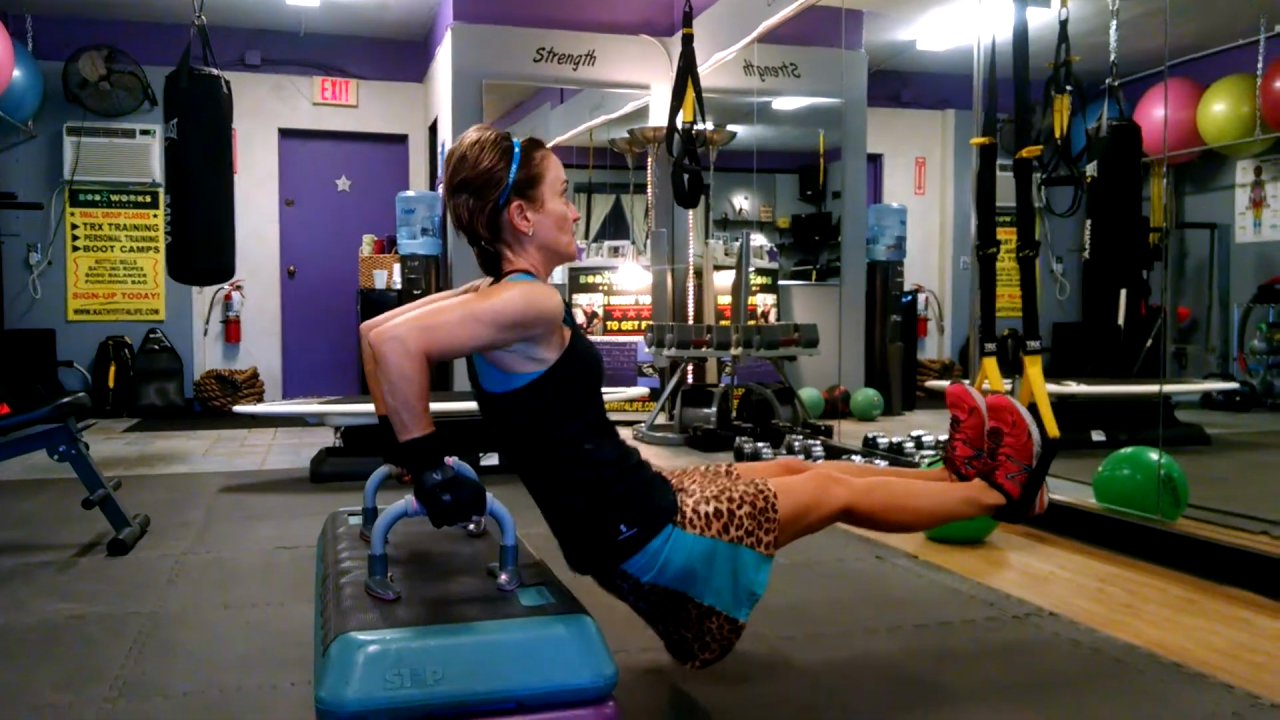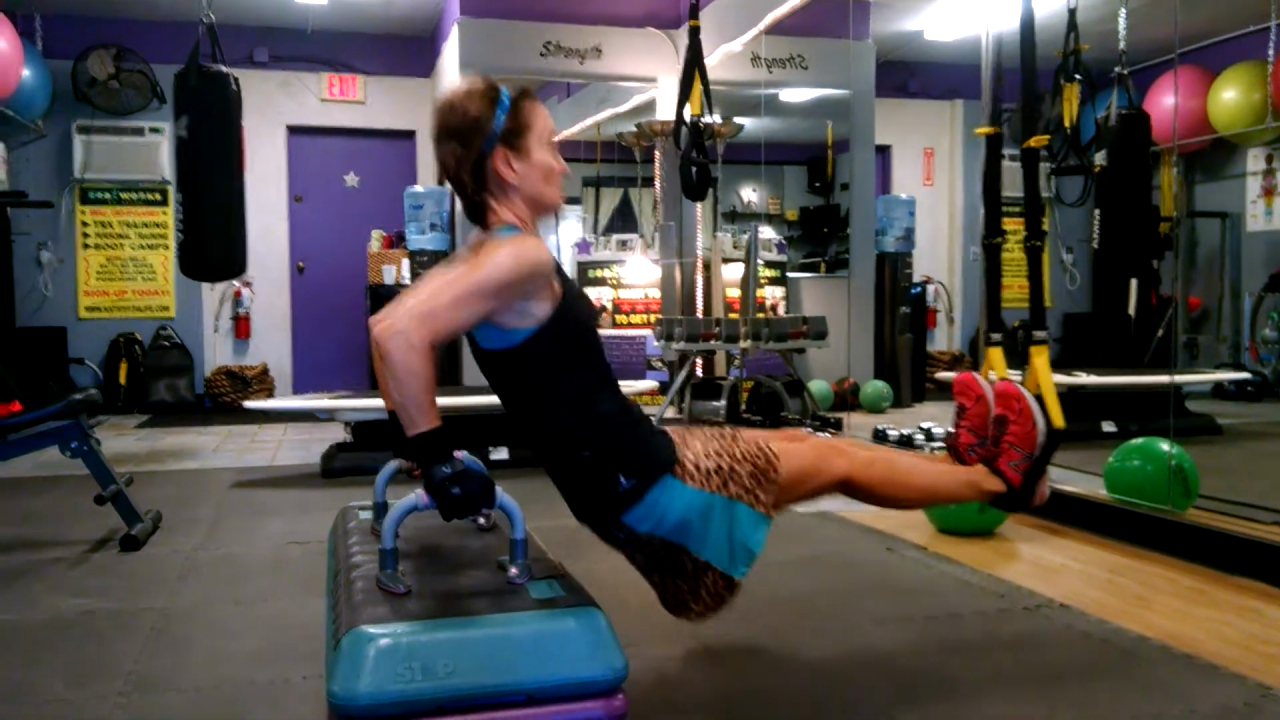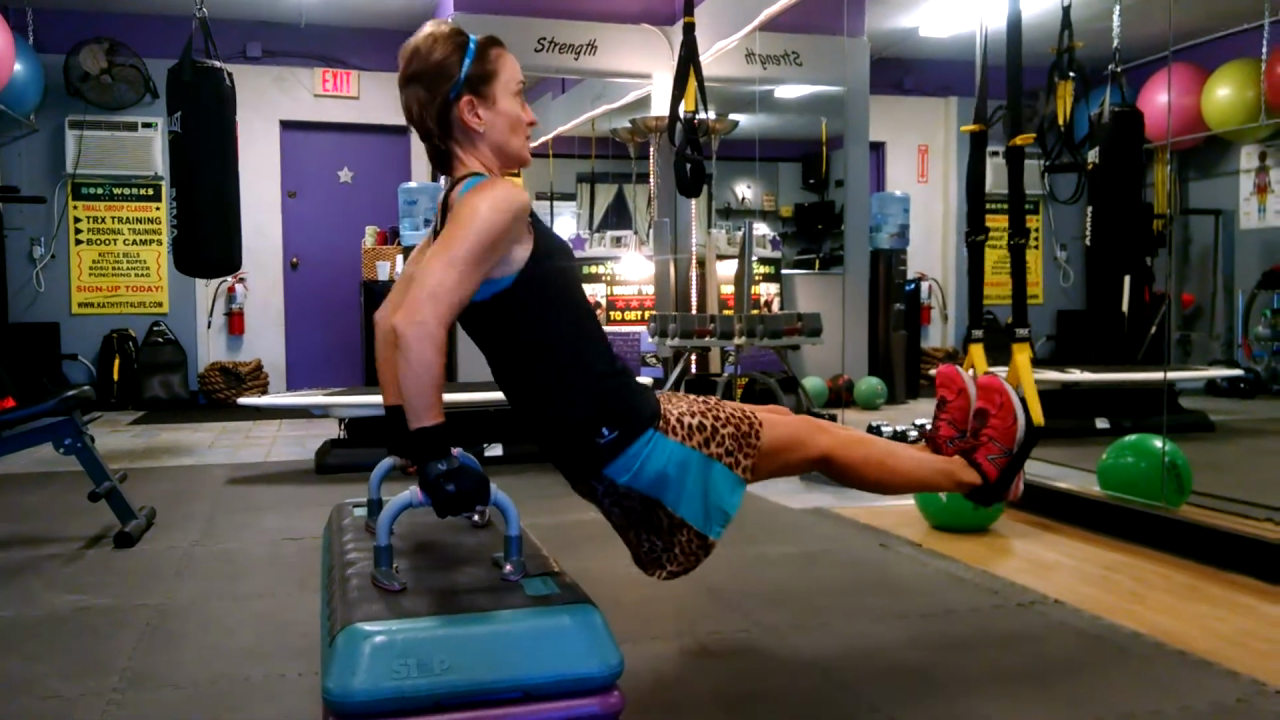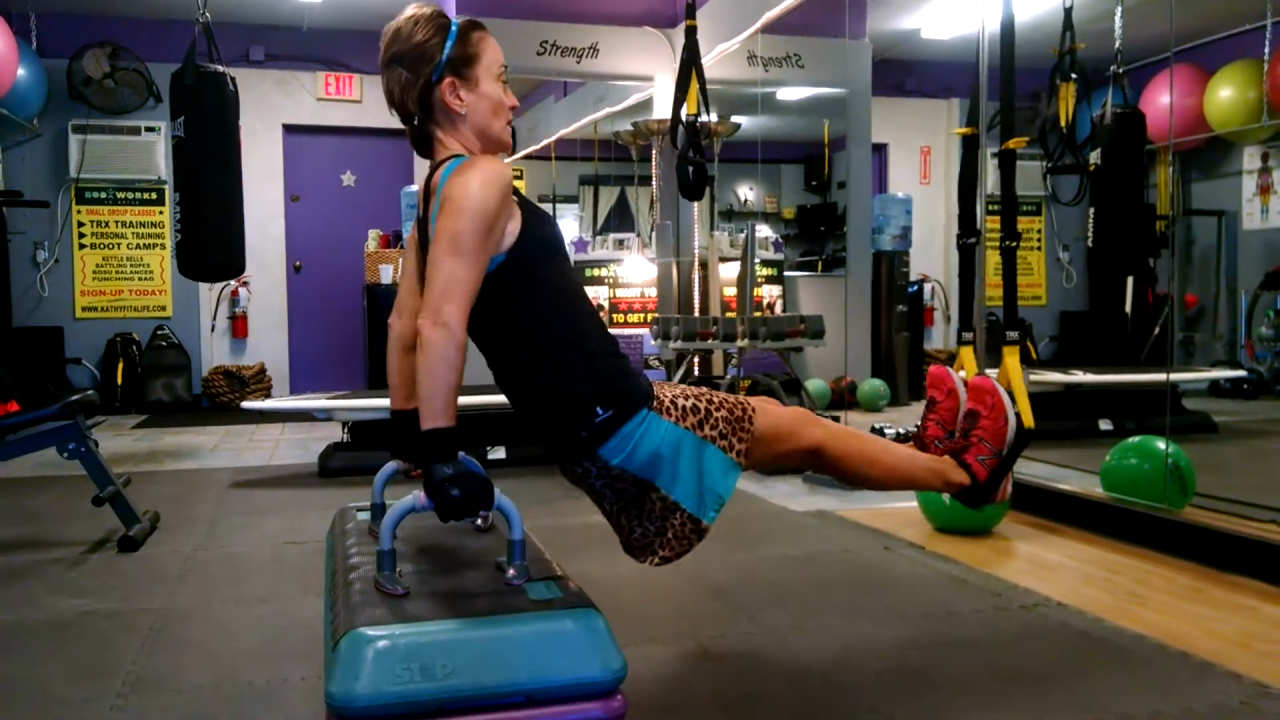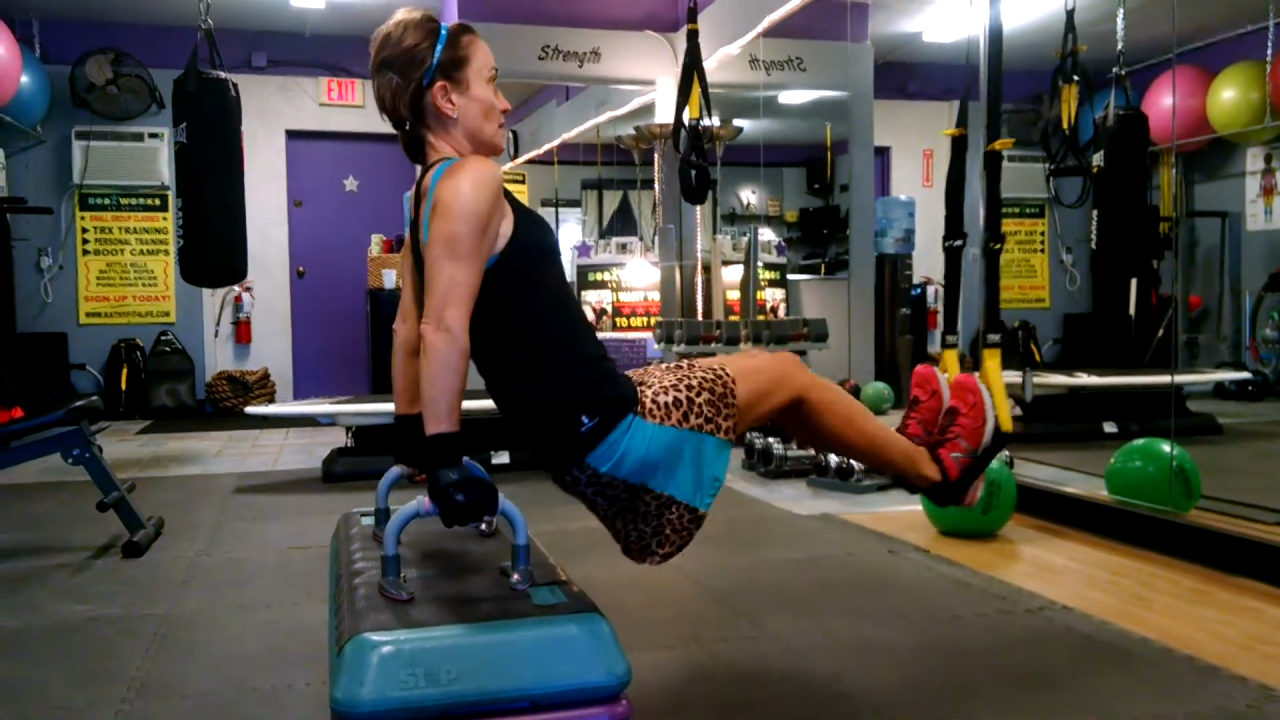
dt=0.2s
person 1, frame 1
left shoulder: (492, 296)
right shoulder: (531, 303)
left elbow: (379, 334)
right elbow: (391, 339)
left wrist: (406, 448)
right wrist: (428, 467)
left hip: (632, 508)
right hip: (641, 535)
left knee: (793, 469)
right knee: (833, 490)
left ankle: (957, 477)
right ankle: (997, 493)
person 1, frame 2
left shoulder: (487, 254)
right shoulder: (521, 258)
left elbow: (390, 328)
right elbow: (397, 334)
left wrist: (419, 446)
right wrist: (437, 459)
left hip: (631, 469)
right hip: (640, 489)
left knee: (796, 440)
right knee: (835, 462)
left ankle: (960, 463)
right ankle: (997, 481)
person 1, frame 3
left shoulder: (461, 209)
right shoulder: (496, 203)
left elbow: (389, 320)
right elbow: (414, 326)
left wrist: (411, 438)
right wrist: (434, 453)
left hip: (605, 436)
right hip: (622, 443)
left knee: (779, 422)
right knee: (813, 439)
left ankle: (939, 456)
right ankle: (976, 473)
person 1, frame 4
left shoulder: (440, 192)
right shoulder: (480, 182)
left elbow: (404, 328)
right elbow: (441, 326)
left wrist: (413, 440)
right wrist: (441, 455)
left hip: (590, 428)
right hip: (613, 425)
left knee: (767, 414)
right knee: (803, 430)
left ankle: (922, 457)
right ankle: (965, 475)
person 1, frame 5
left shoulder: (432, 194)
right shoulder: (471, 181)
left elbow: (408, 333)
right elbow: (444, 330)
left wrist: (416, 446)
right wrist: (444, 459)
left hip: (577, 432)
right hip: (605, 434)
left knee: (755, 381)
right knee: (784, 374)
left ankle: (896, 449)
right ankle: (934, 469)
